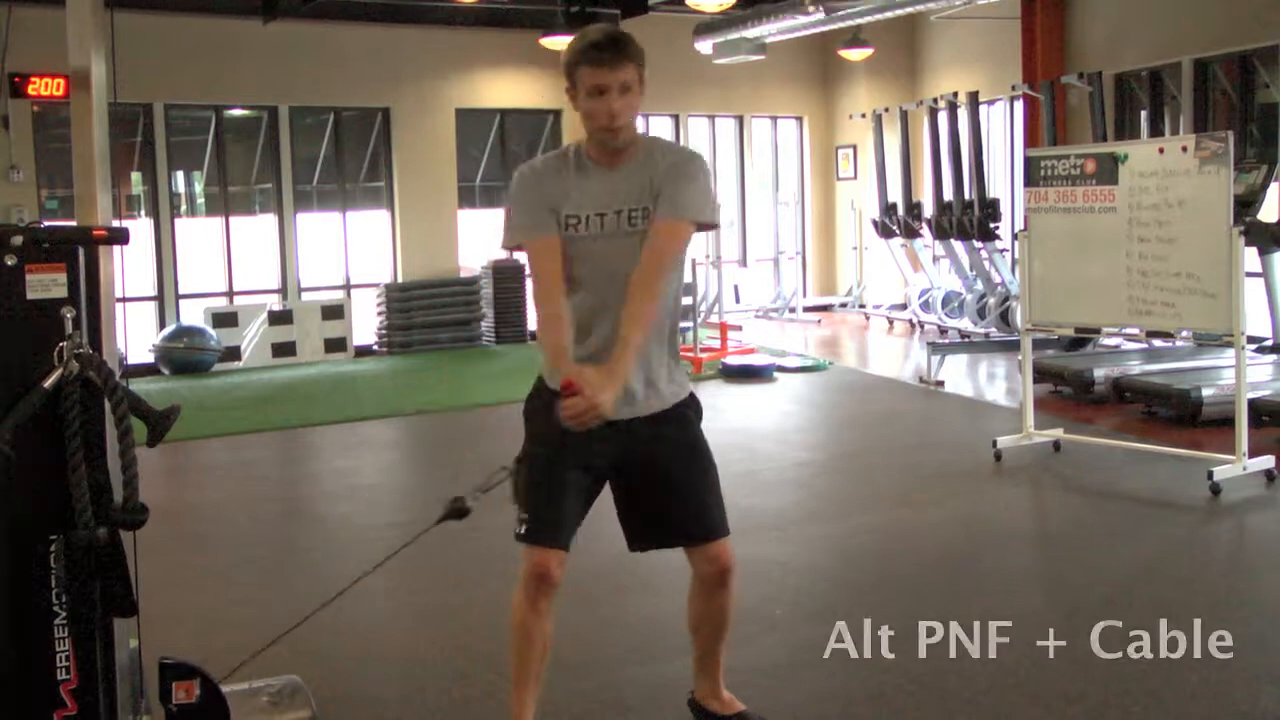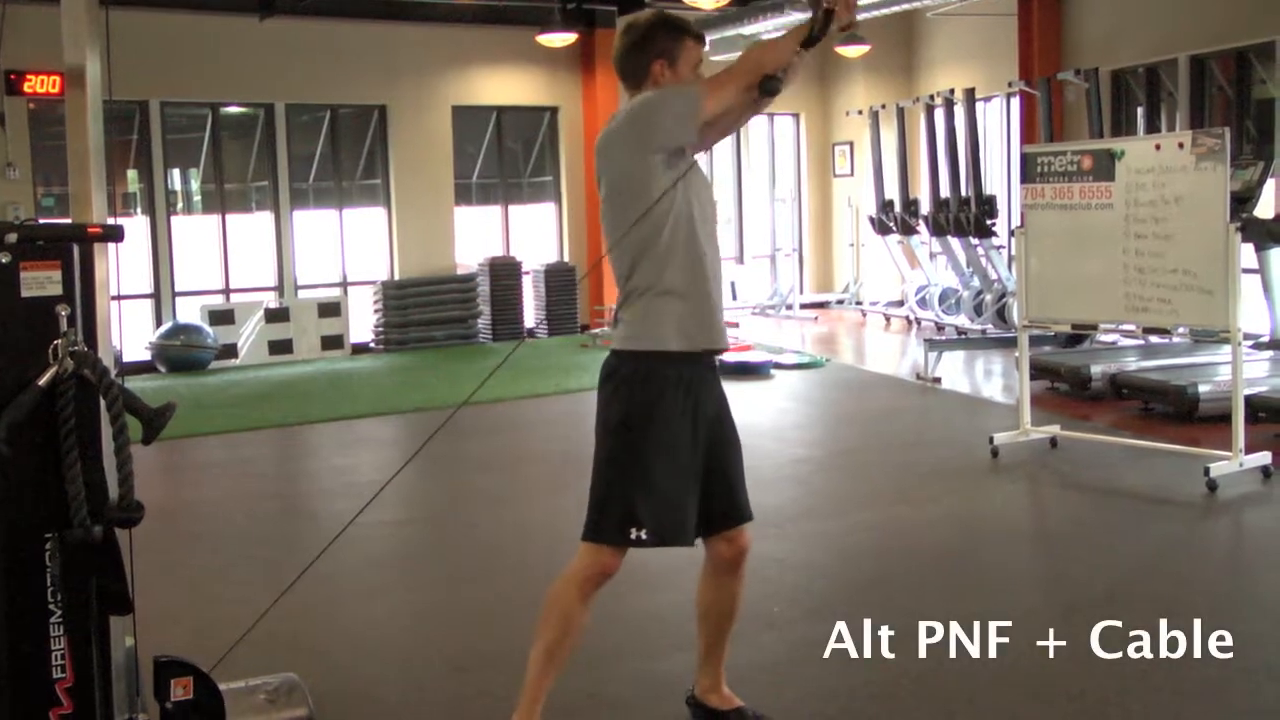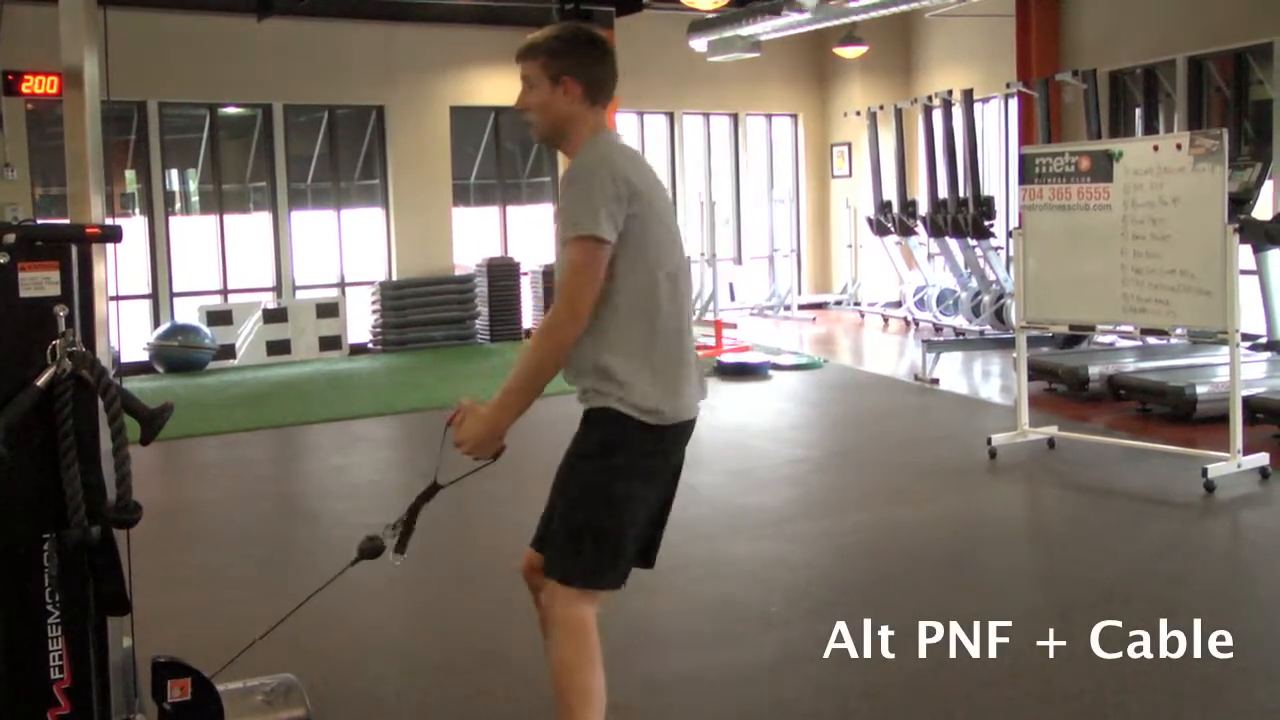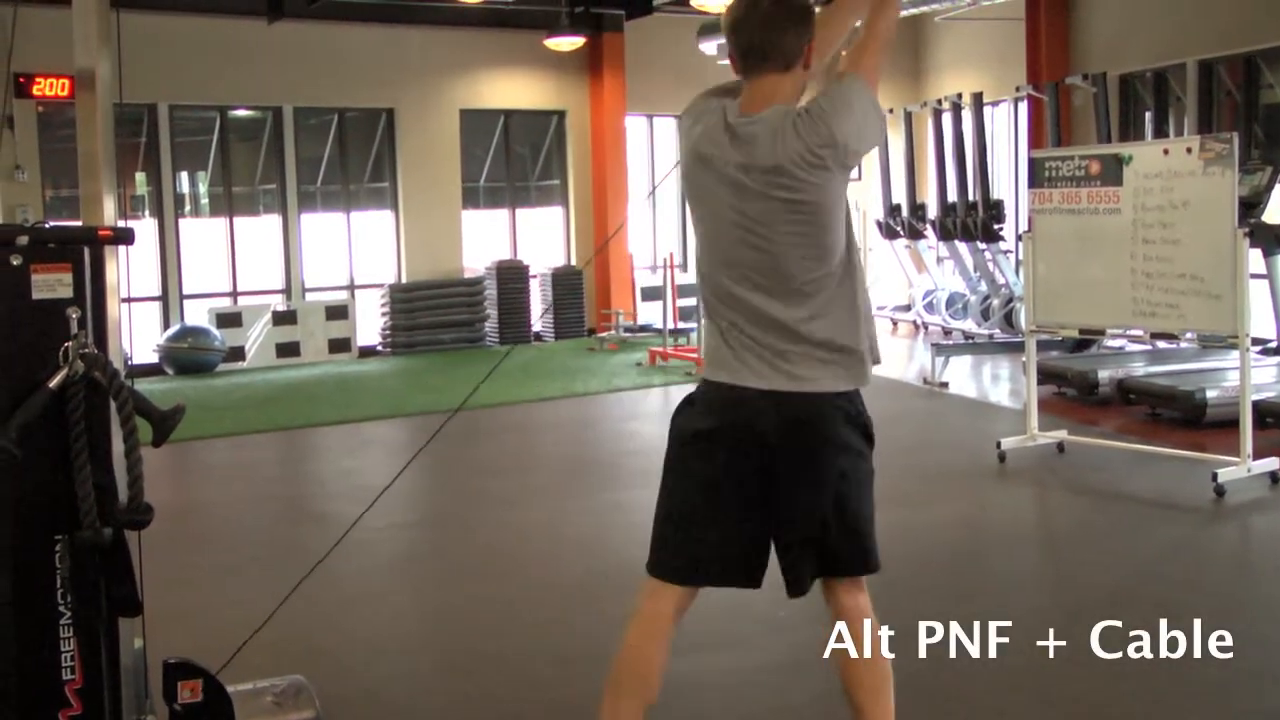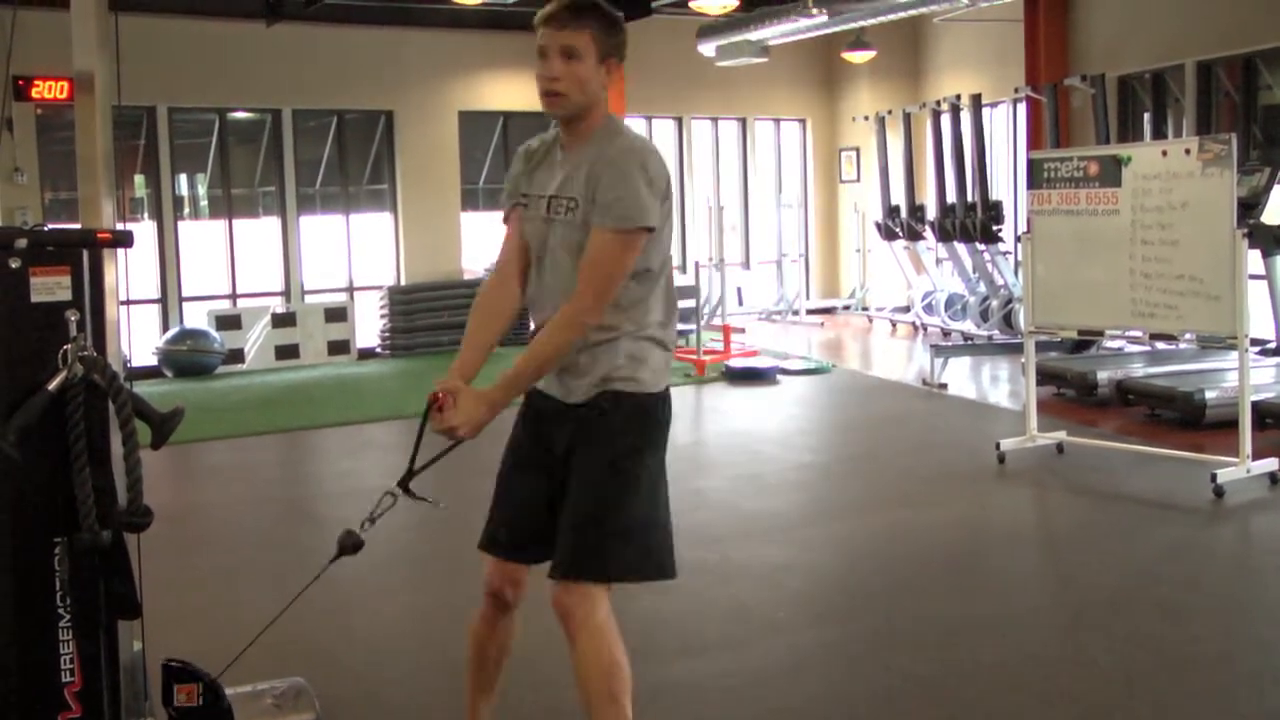
dt=1s
person 1, frame 1
left shoulder: (680, 168)
right shoulder: (538, 180)
left elbow: (652, 274)
right elbow: (550, 287)
left wrist: (616, 373)
right wrist: (570, 373)
left hip: (658, 404)
right hip: (568, 403)
left knee: (715, 561)
right knee: (542, 570)
person 1, frame 2
left shoulder: (663, 138)
right shoulder: (636, 126)
left elbow: (746, 101)
right elbow: (747, 70)
left hip: (695, 371)
right hip: (651, 372)
left knee: (730, 544)
right knee: (601, 557)
person 1, frame 3
left shoulder: (595, 171)
right shoulder: (606, 170)
left elbow: (570, 320)
right elbow: (567, 318)
left wrist: (499, 417)
right wrist: (497, 406)
left hip: (637, 415)
right hip: (625, 407)
left knee: (568, 596)
right knee: (539, 571)
person 1, frame 4
left shoulder: (699, 127)
right shoulder: (824, 133)
left elbow: (755, 89)
left hip: (726, 401)
right hip: (825, 402)
left knee: (663, 596)
right knee: (850, 597)
person 1, frame 5
left shoulder: (631, 163)
right shoulder: (530, 160)
left elbow: (587, 306)
right elbow: (508, 278)
left wrist: (492, 398)
right wrist: (459, 376)
left hip: (622, 400)
right hip: (553, 398)
left knee: (579, 594)
right knee: (500, 583)
